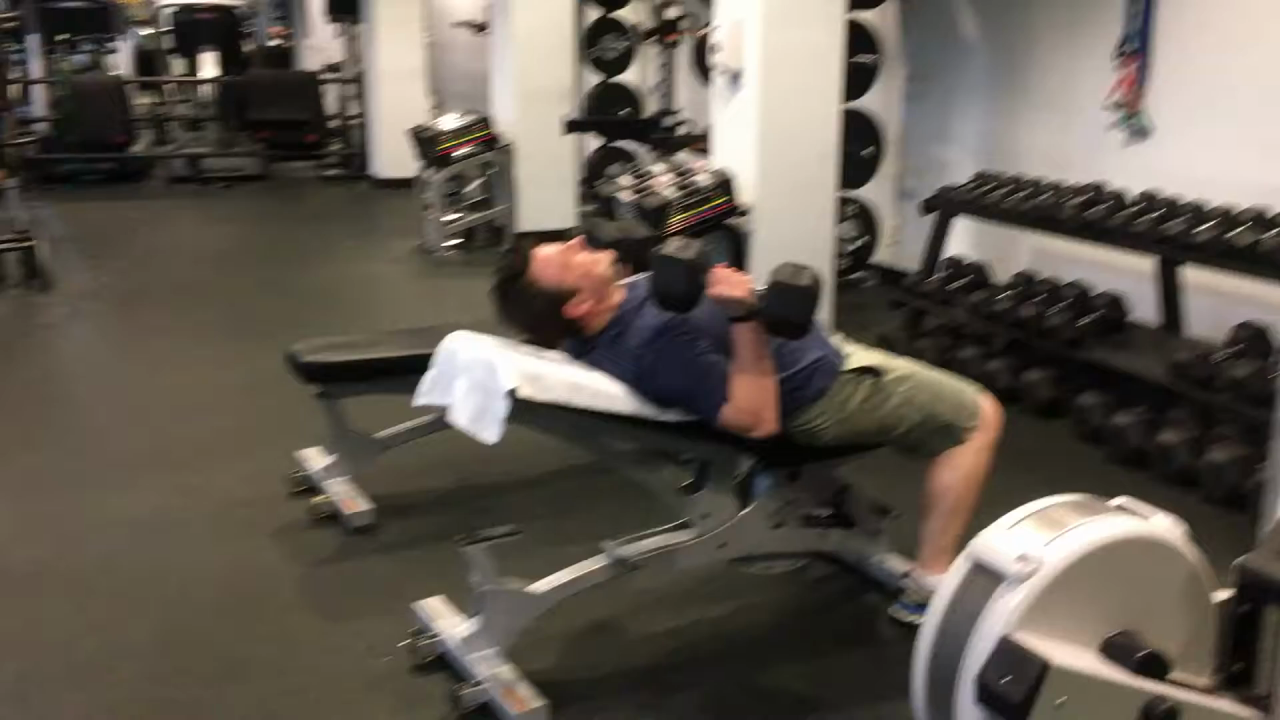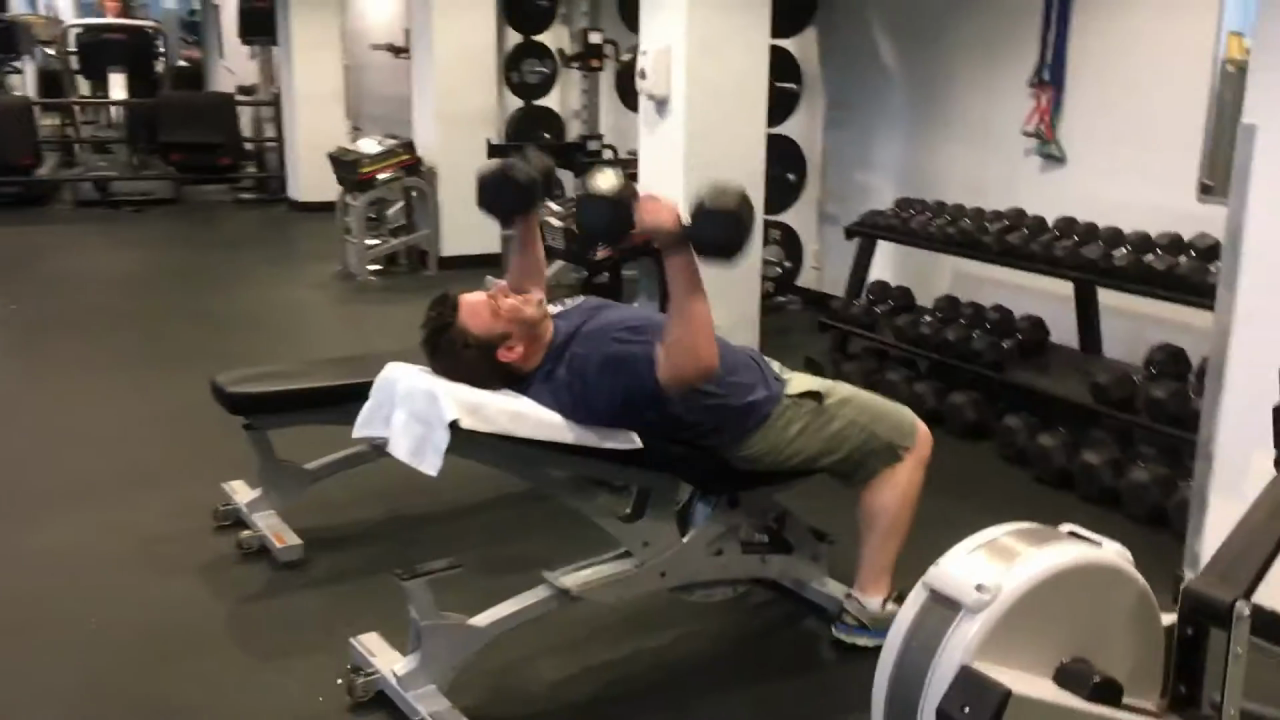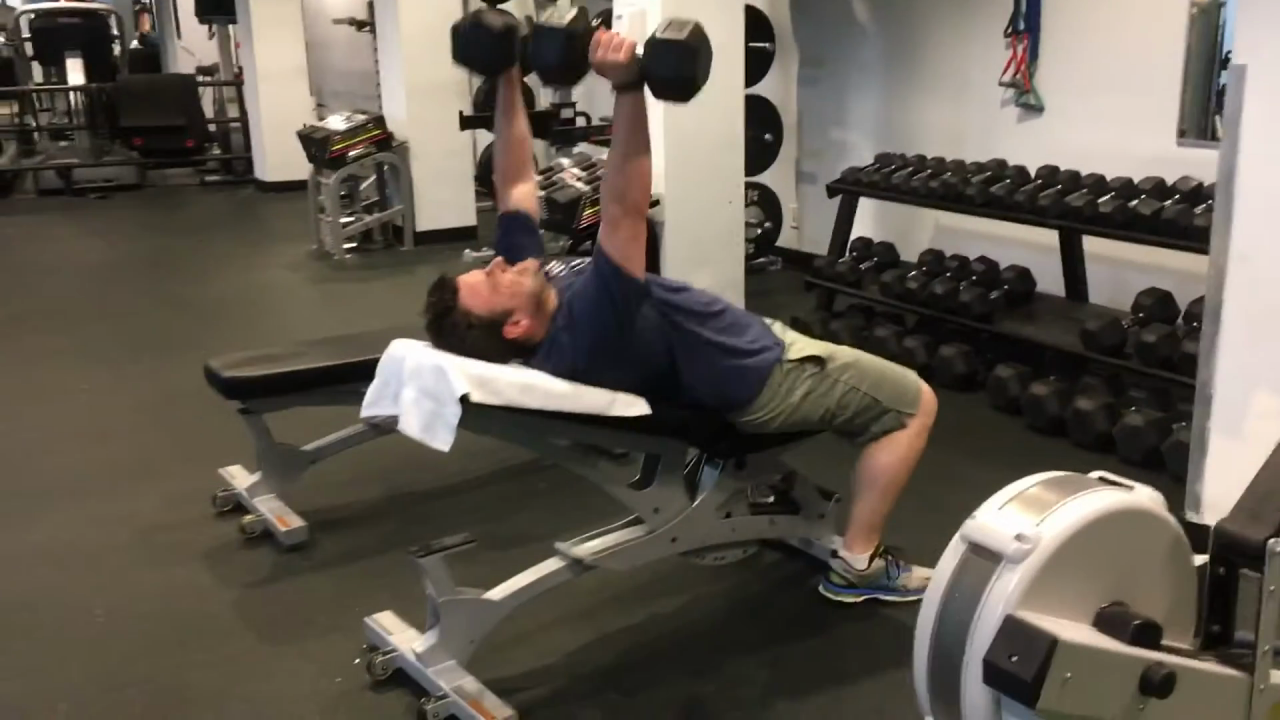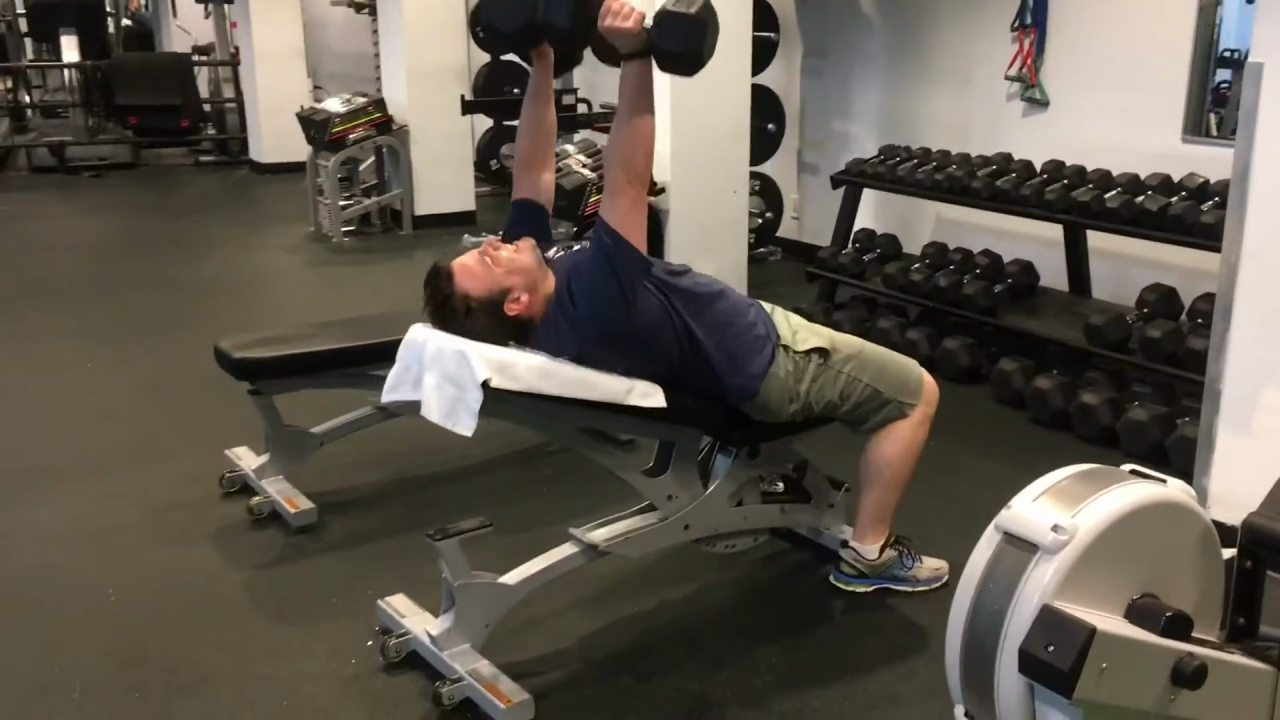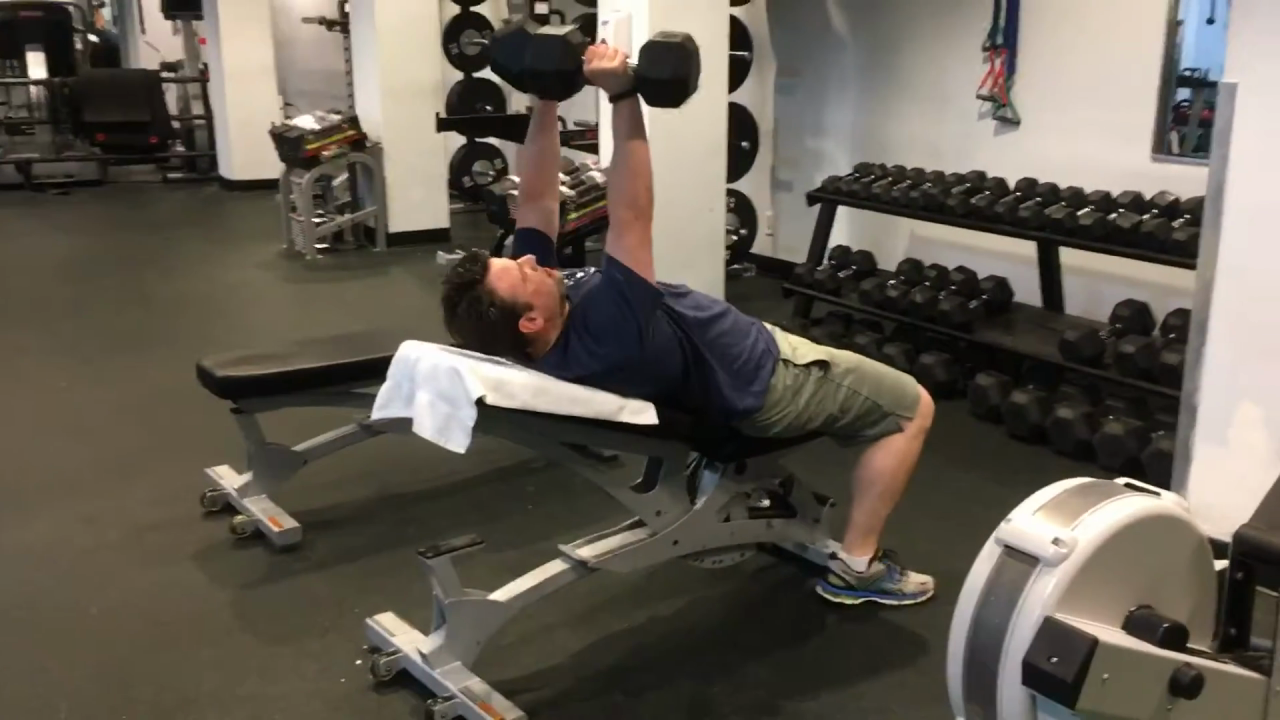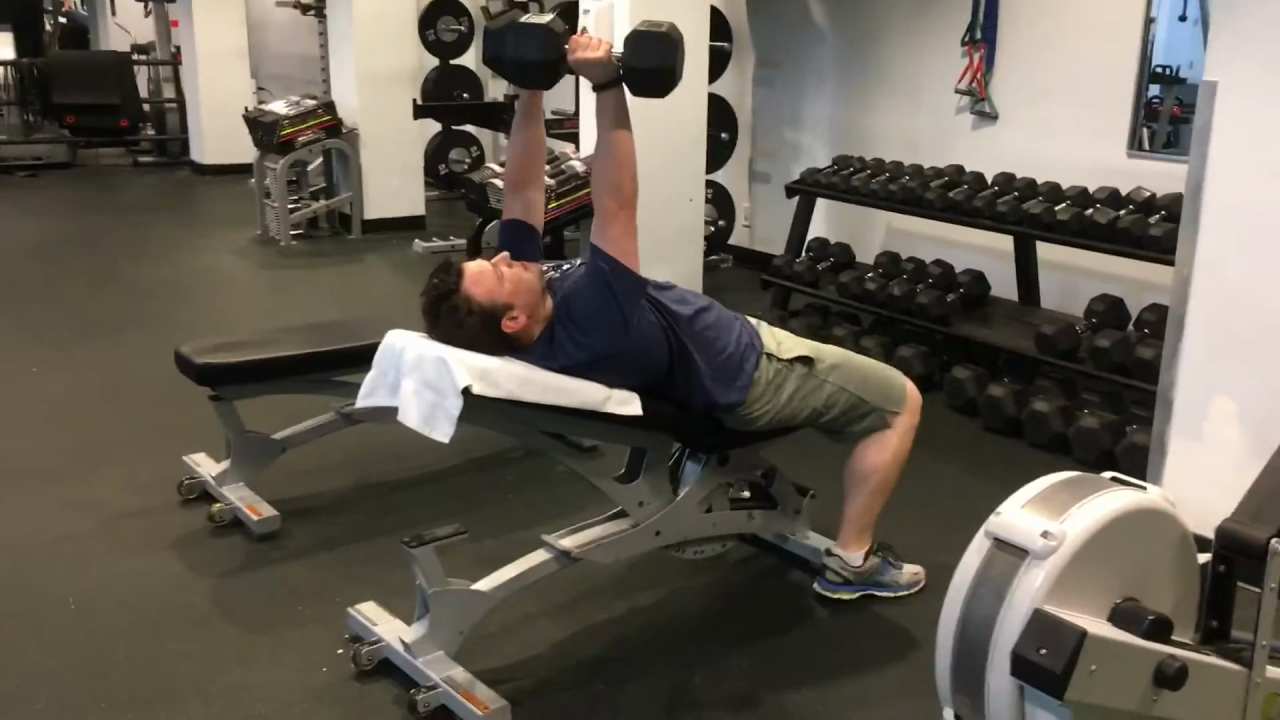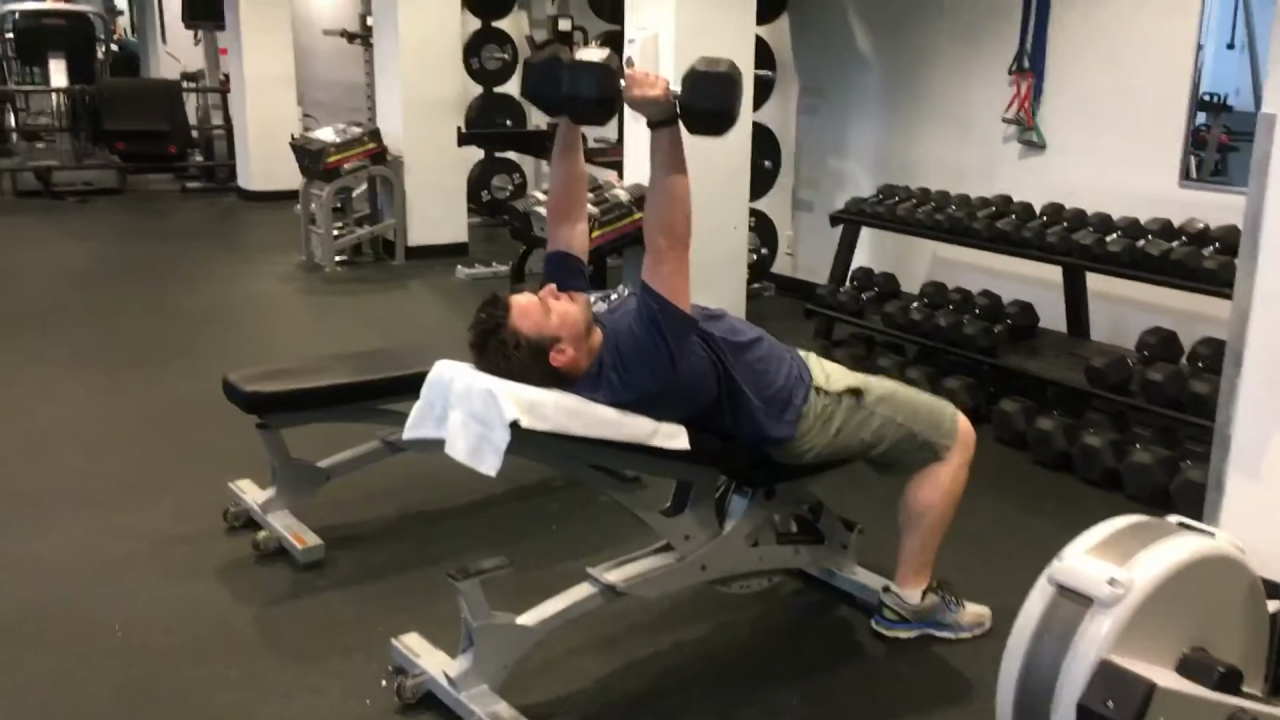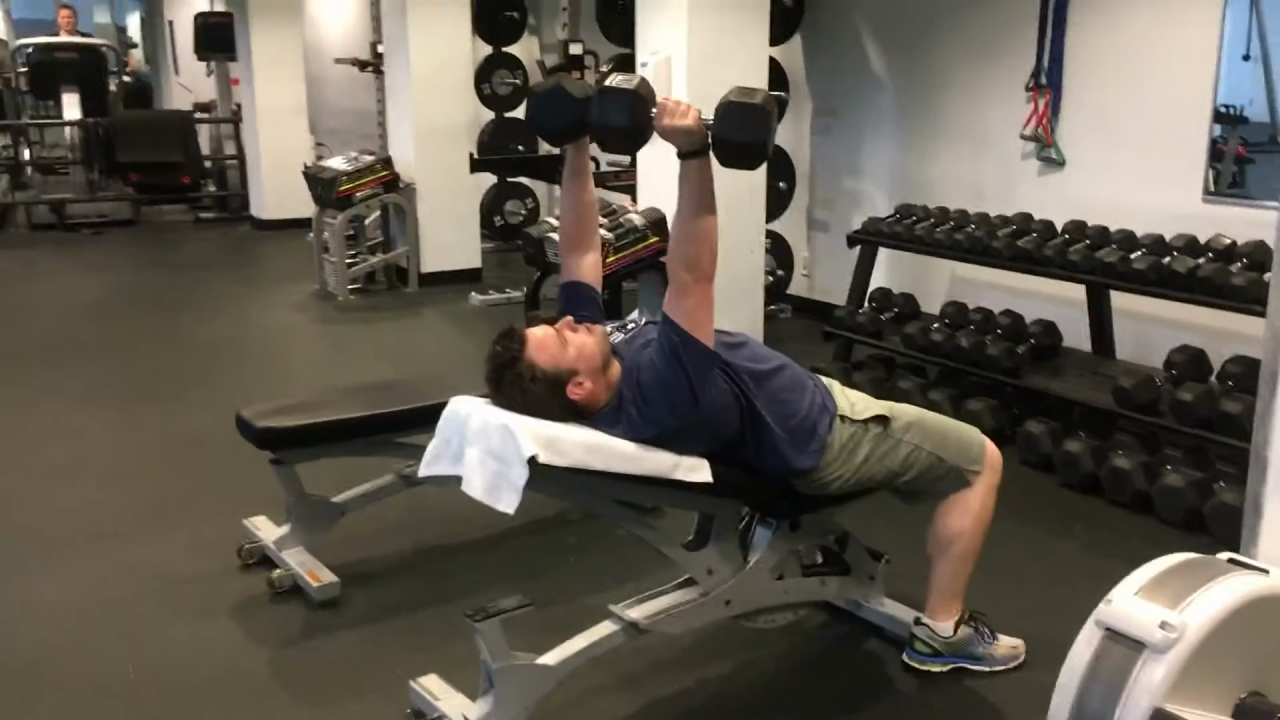
dt=0.3s
person 1, frame 1
left shoulder: (603, 325)
right shoulder: (649, 351)
right elbow: (758, 418)
right wrist: (743, 313)
right hip: (822, 386)
right knee: (979, 417)
right ankle: (930, 587)
person 1, frame 2
left shoulder: (537, 351)
right shoulder: (585, 376)
left elbow: (528, 294)
right elbow: (696, 360)
left wrist: (525, 216)
right wrist: (672, 245)
left hip: (738, 385)
right hip: (754, 412)
right knee: (909, 438)
right ankle: (868, 607)
person 1, frame 3
left shoulder: (519, 267)
right shoulder: (587, 331)
left elbow: (514, 183)
right elbow: (625, 212)
left wrist: (509, 78)
right wrist: (626, 86)
right hip: (759, 378)
right knee: (914, 402)
right ankle: (857, 564)
person 1, frame 4
left shoulder: (527, 257)
right shoulder: (590, 309)
left elbow: (535, 167)
right elbow: (628, 183)
left wrist: (542, 60)
right wrist: (635, 56)
left hip: (738, 325)
right hip: (764, 365)
right knee: (916, 393)
right ankle: (867, 554)
person 1, frame 5
left shoulder: (523, 294)
right shoulder: (606, 341)
left elbow: (537, 199)
right elbow: (631, 218)
left wrist: (546, 98)
right wrist: (622, 94)
right hip: (762, 381)
right knee: (912, 407)
right ankle: (856, 566)
person 1, frame 6
right shoulder: (591, 334)
left elbow: (523, 190)
right elbow: (616, 208)
left wrist: (530, 90)
right wrist: (606, 84)
left hip: (721, 341)
right hip: (746, 376)
right knee: (900, 402)
right ankle: (850, 560)
person 1, frame 7
left shoulder: (567, 323)
right shoulder: (636, 369)
left elbow: (567, 222)
right elbow: (667, 245)
left wrist: (569, 120)
right wrist: (663, 121)
right hip: (795, 406)
right knee: (953, 434)
right ankle: (910, 598)
person 1, frame 8
left shoulder: (583, 354)
right shoulder: (655, 403)
left elbow: (579, 250)
right elbow: (691, 279)
left wrist: (578, 147)
right wrist: (693, 152)
right hip: (817, 436)
right knee: (980, 460)
right ankle: (941, 631)
